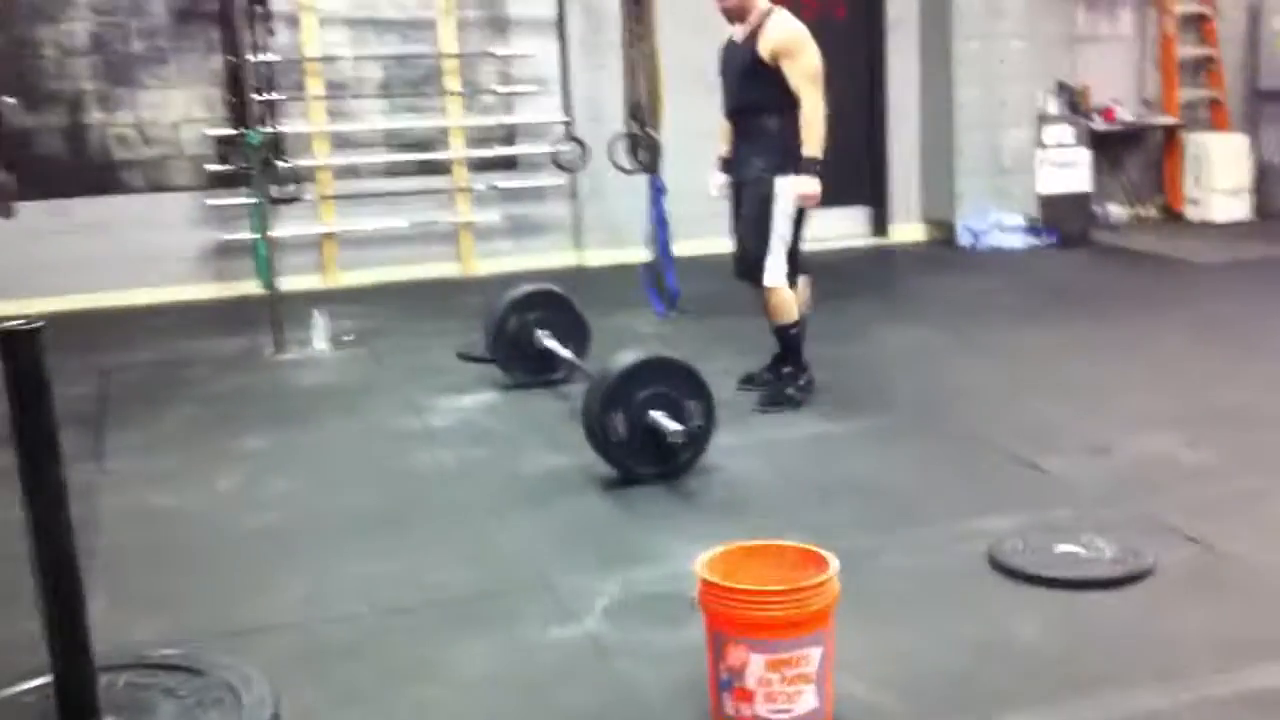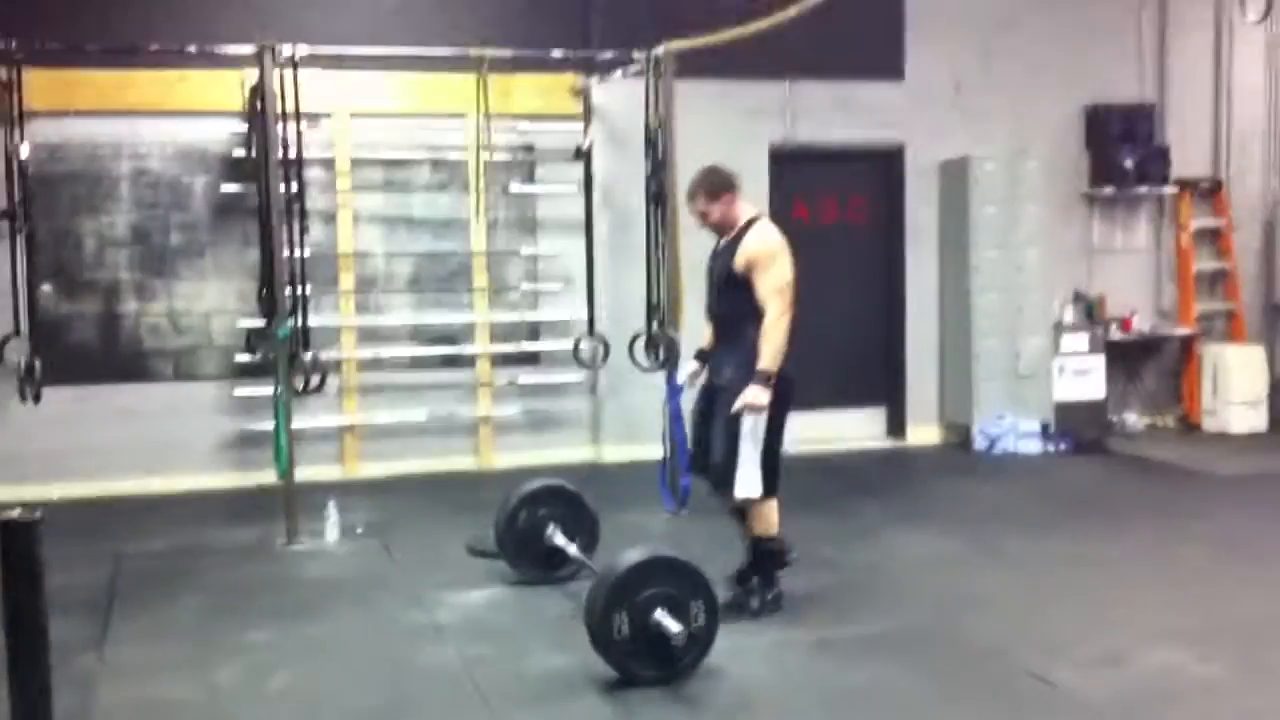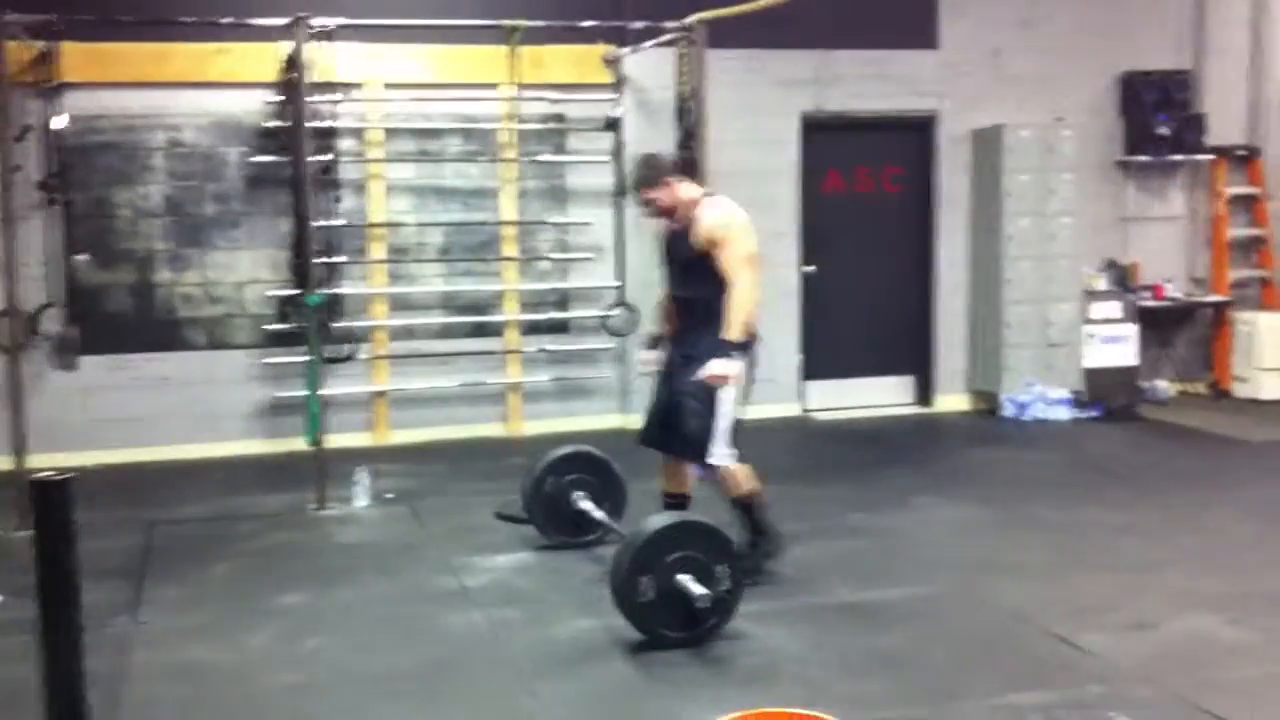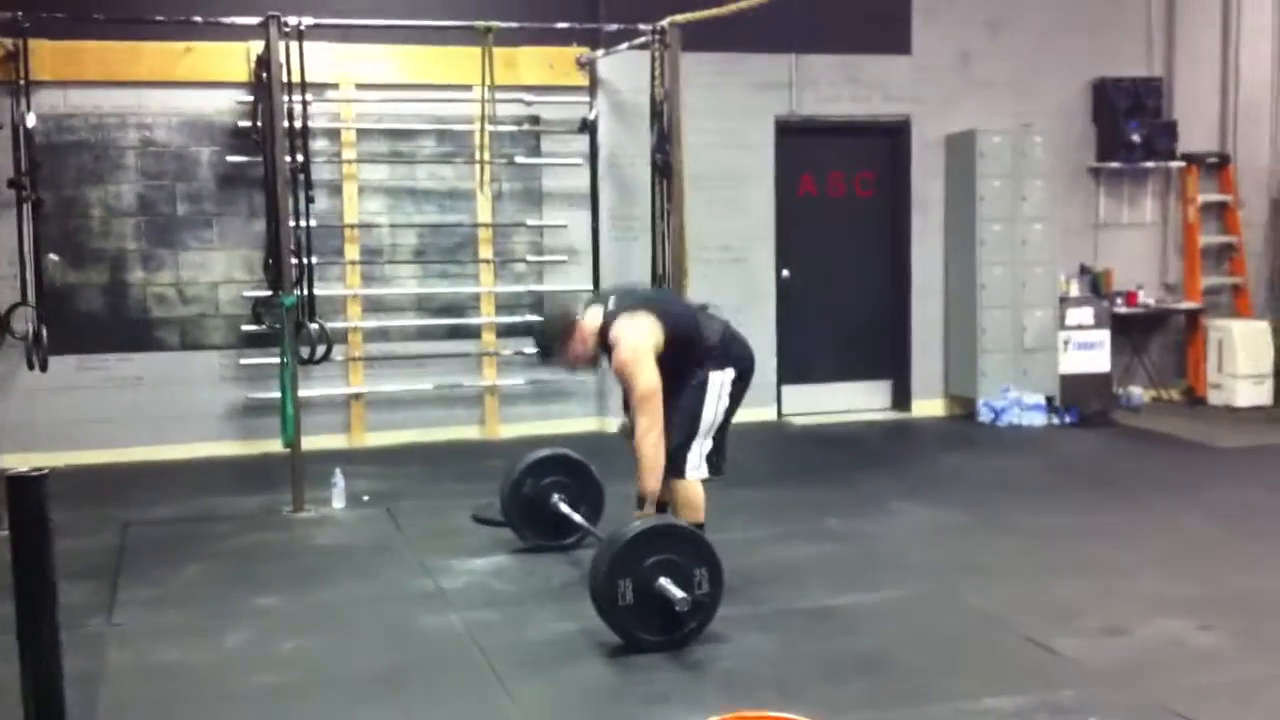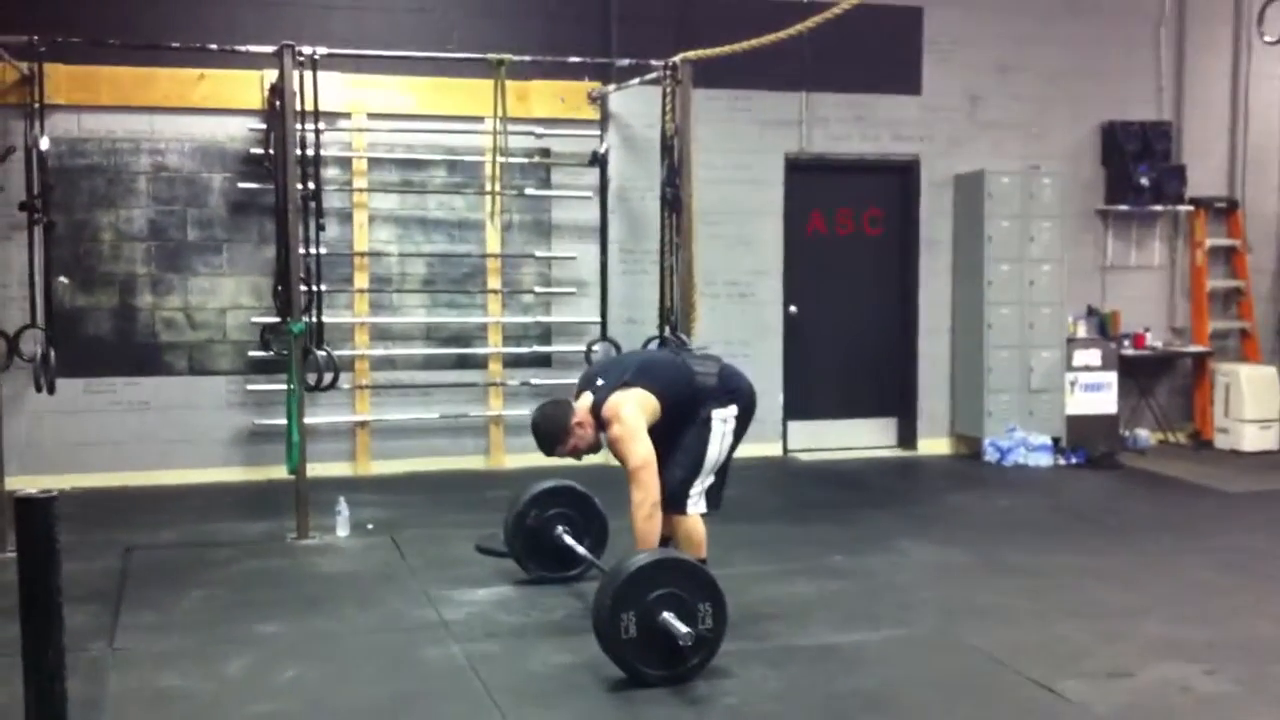
dt=0.5s
person 1, frame 1
right shoulder: (735, 39)
left elbow: (811, 101)
left wrist: (810, 166)
right wrist: (724, 163)
left hip: (779, 168)
right hip: (749, 164)
left knee: (770, 270)
right knee: (776, 268)
left ankle: (796, 371)
right ankle: (787, 359)
person 1, frame 2
left shoulder: (762, 241)
right shoulder: (727, 242)
left elbow: (778, 314)
left wrist: (763, 380)
right wrist: (702, 355)
left hip: (751, 378)
right hip: (723, 371)
left knee: (753, 480)
right knee: (711, 465)
left ankle: (764, 585)
right ankle: (766, 553)
person 1, frame 3
left shoulder: (718, 216)
right shoulder: (675, 226)
left elbow: (744, 285)
left wrist: (730, 350)
right wrist: (658, 341)
left hip: (718, 349)
right hip: (686, 345)
left knee: (711, 449)
right knee: (668, 441)
left ankle: (761, 534)
person 1, frame 4
left shoulder: (628, 344)
right shoulder: (591, 315)
left elbow: (649, 430)
left wrist: (646, 507)
right wrist: (630, 411)
left hip: (720, 362)
right hip: (686, 358)
left knee: (679, 457)
right knee: (658, 447)
person 1, frame 5
left shoulder: (621, 419)
right shoulder: (586, 391)
left elbow: (646, 501)
left hip: (725, 398)
right hip: (690, 397)
left knee: (678, 495)
right knee: (657, 485)
